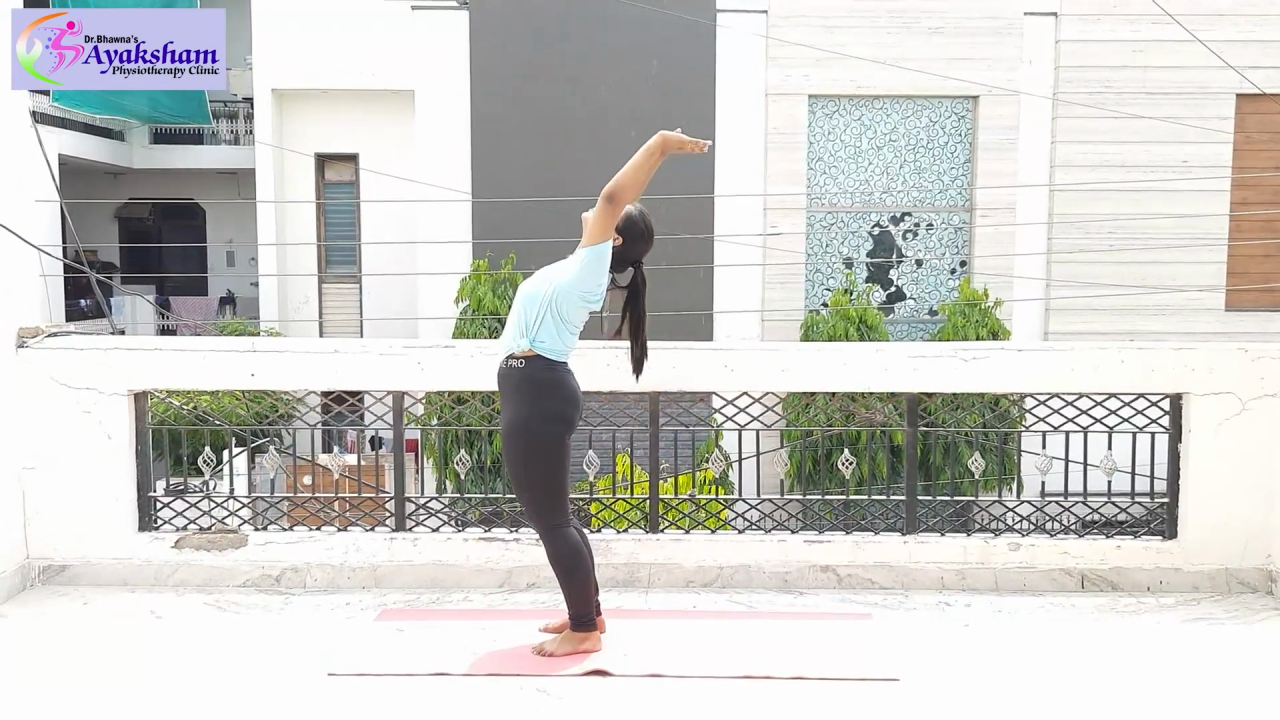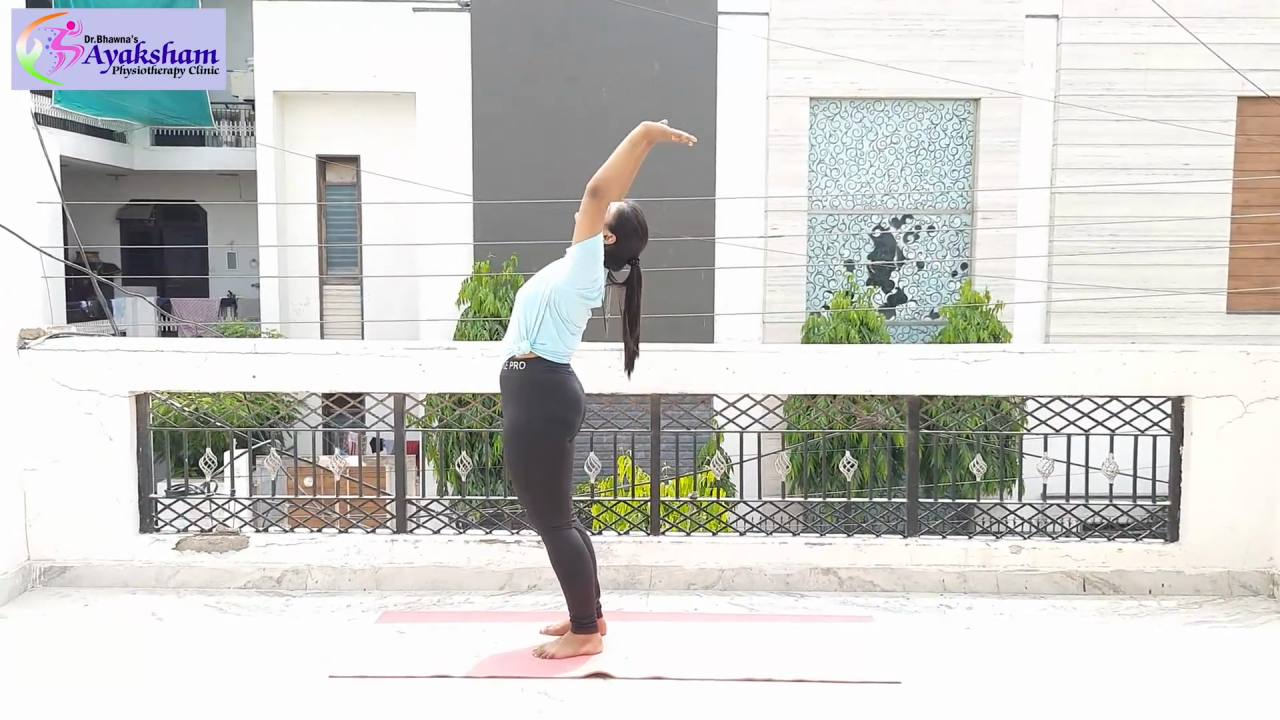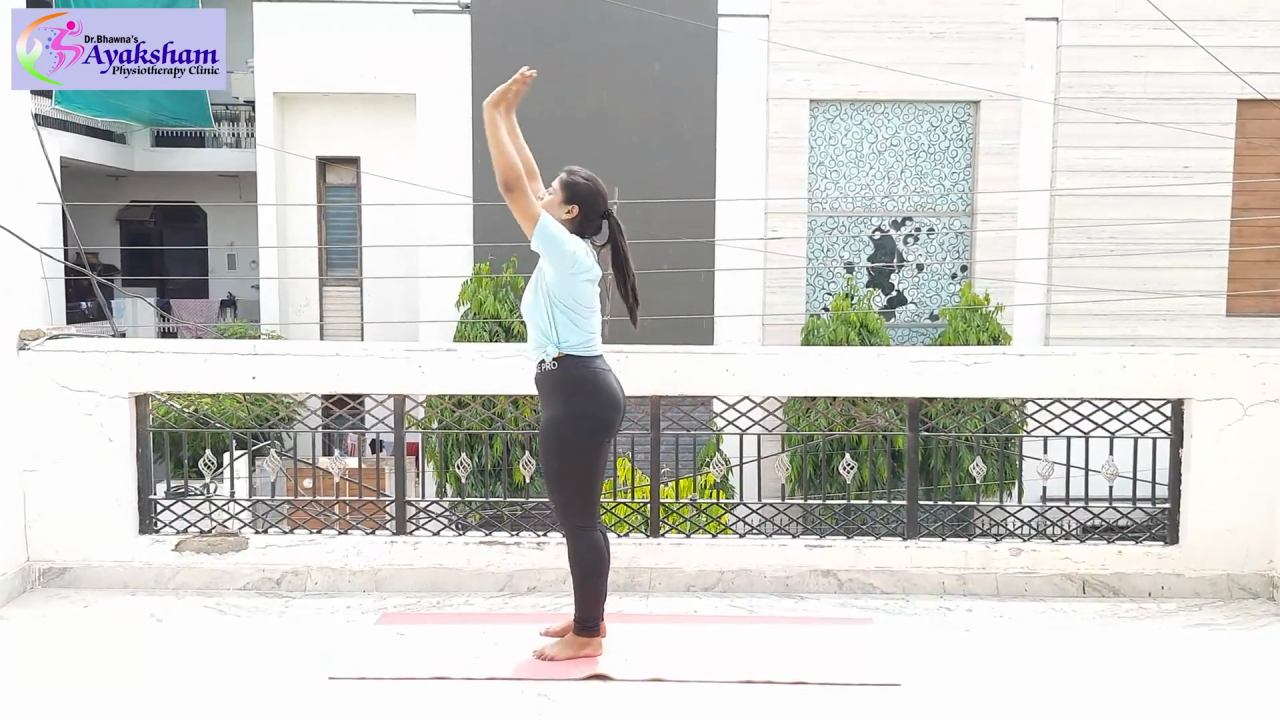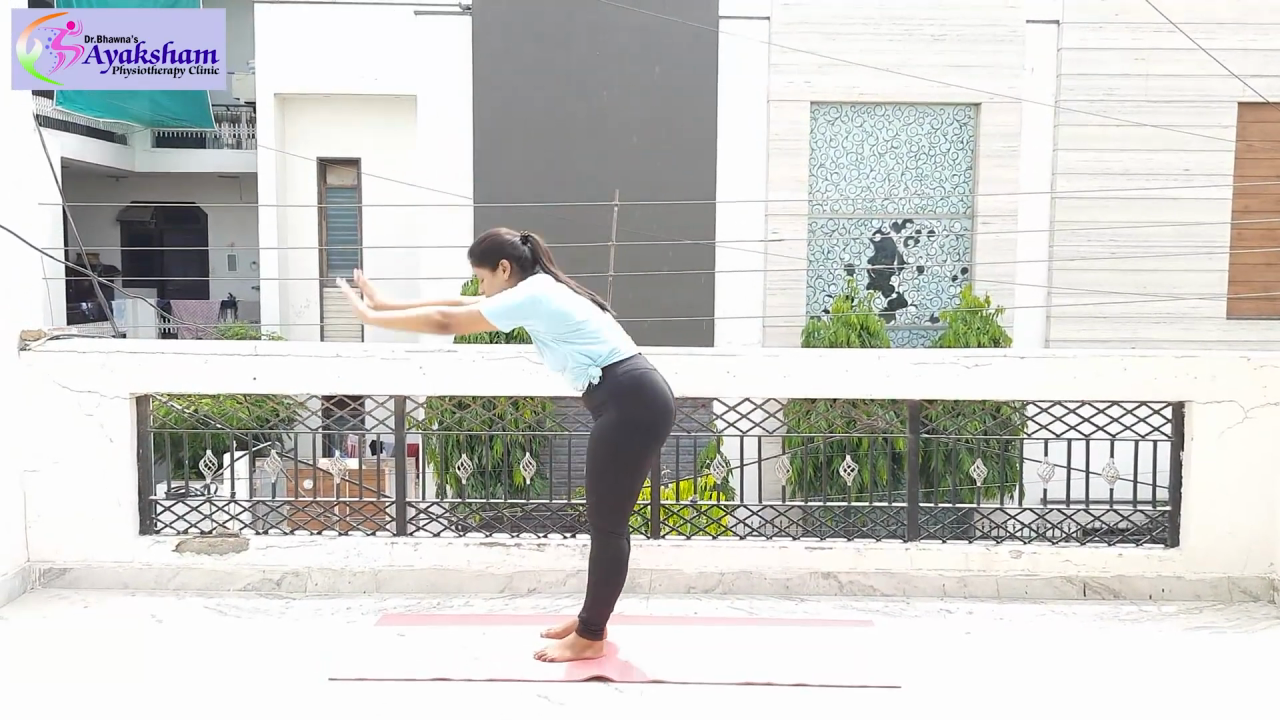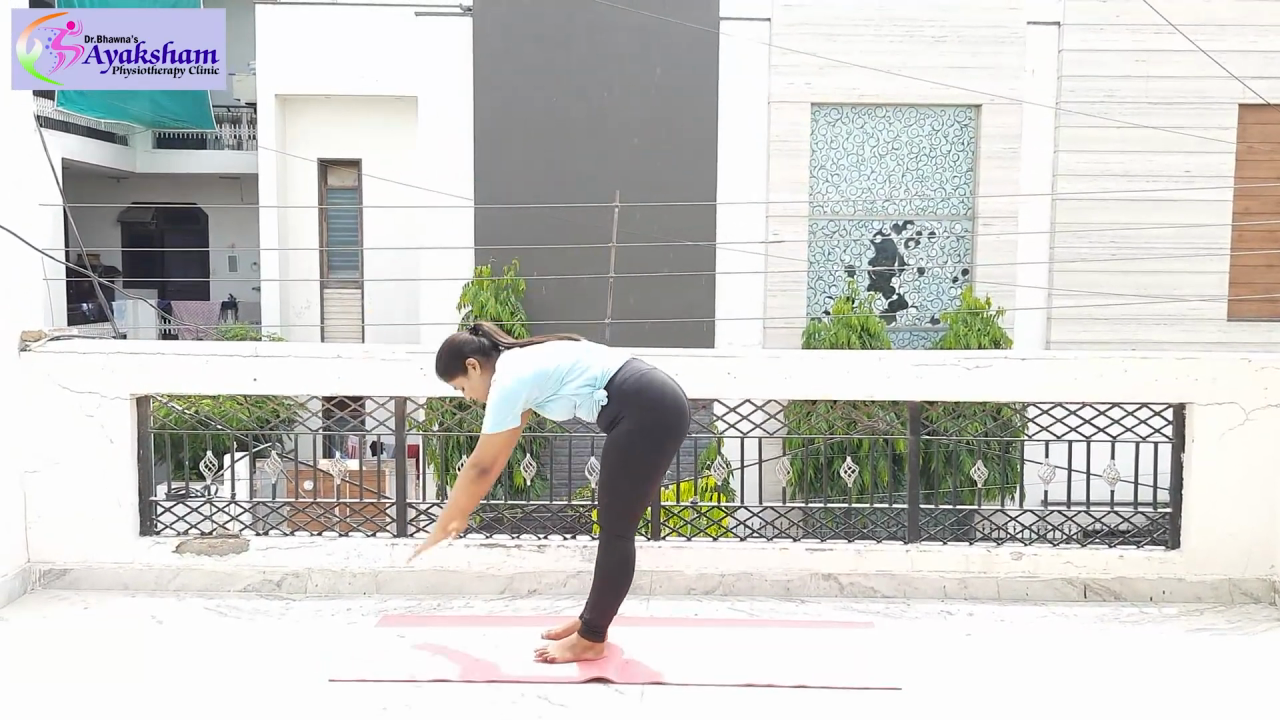
dt=0.4s
person 1, frame 1
left shoulder: (591, 267)
right shoulder: (585, 265)
left elbow: (613, 197)
right elbow: (619, 199)
left wrist: (658, 146)
right wrist: (658, 150)
left hip: (538, 394)
right hip: (535, 392)
left knee: (550, 519)
right knee: (553, 515)
left ankle: (584, 630)
right ankle: (588, 613)
person 1, frame 2
left shoulder: (585, 269)
right shoulder: (583, 267)
left elbow: (596, 192)
right elbow: (605, 195)
left wrist: (643, 136)
right wrist: (643, 140)
left hip: (539, 398)
right hip: (539, 395)
left knee: (552, 521)
right knee: (557, 517)
left ankle: (585, 632)
right ankle: (589, 614)
person 1, frame 3
left shoulder: (568, 252)
right shoulder: (567, 251)
left elbow: (513, 188)
right elbow: (525, 181)
left wrist: (495, 112)
right wrist: (503, 116)
left hip: (579, 395)
right hip: (580, 392)
left knee: (578, 518)
right knee: (578, 515)
left ankle: (587, 635)
right ankle: (589, 618)
person 1, frame 4
left shoulder: (530, 297)
right shoulder: (539, 290)
left elbow: (444, 322)
right elbow: (459, 310)
left wrist: (373, 316)
right wrist: (387, 306)
left hip: (632, 403)
right hip: (633, 399)
left knee: (609, 522)
right knee: (605, 519)
left ankle: (590, 638)
right ankle: (589, 621)
person 1, frame 5
left shoulder: (508, 380)
right shoulder: (523, 363)
left elbow: (481, 468)
left wrist: (443, 528)
right wrist: (459, 516)
left hip: (647, 411)
right hip: (659, 404)
left knee: (615, 526)
right knee: (614, 522)
left ankle: (590, 639)
right ankle: (592, 622)
